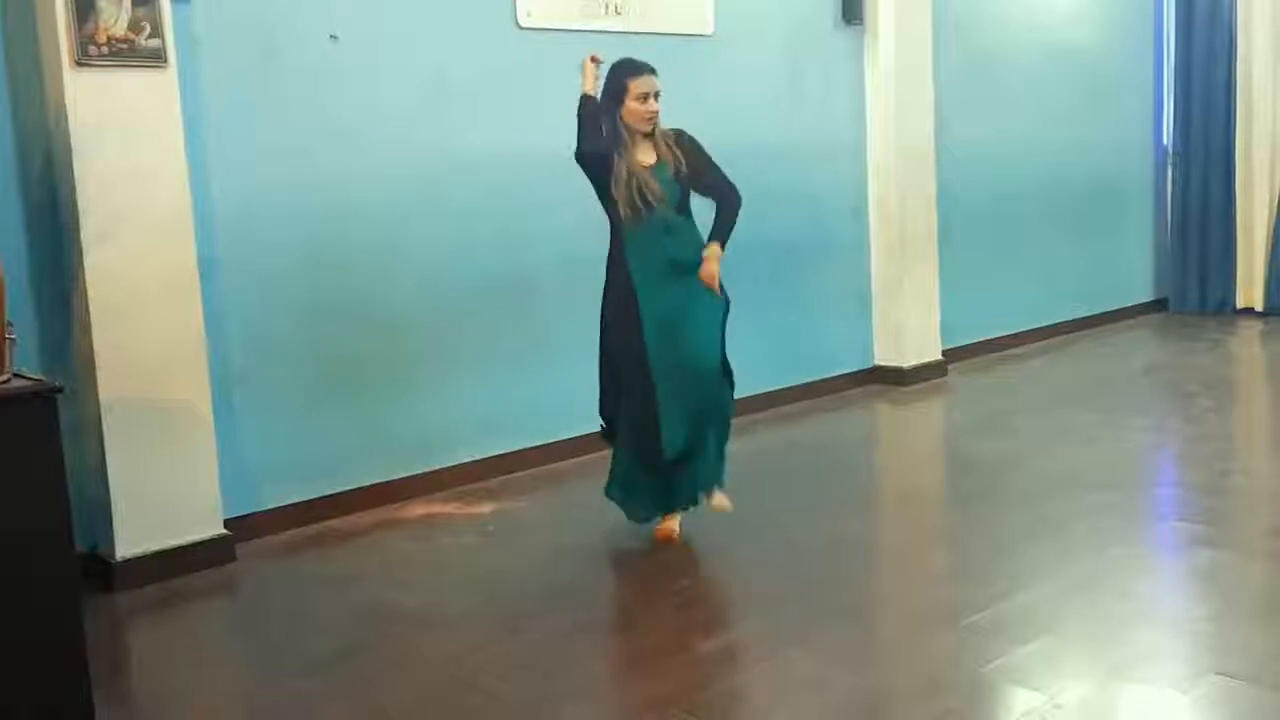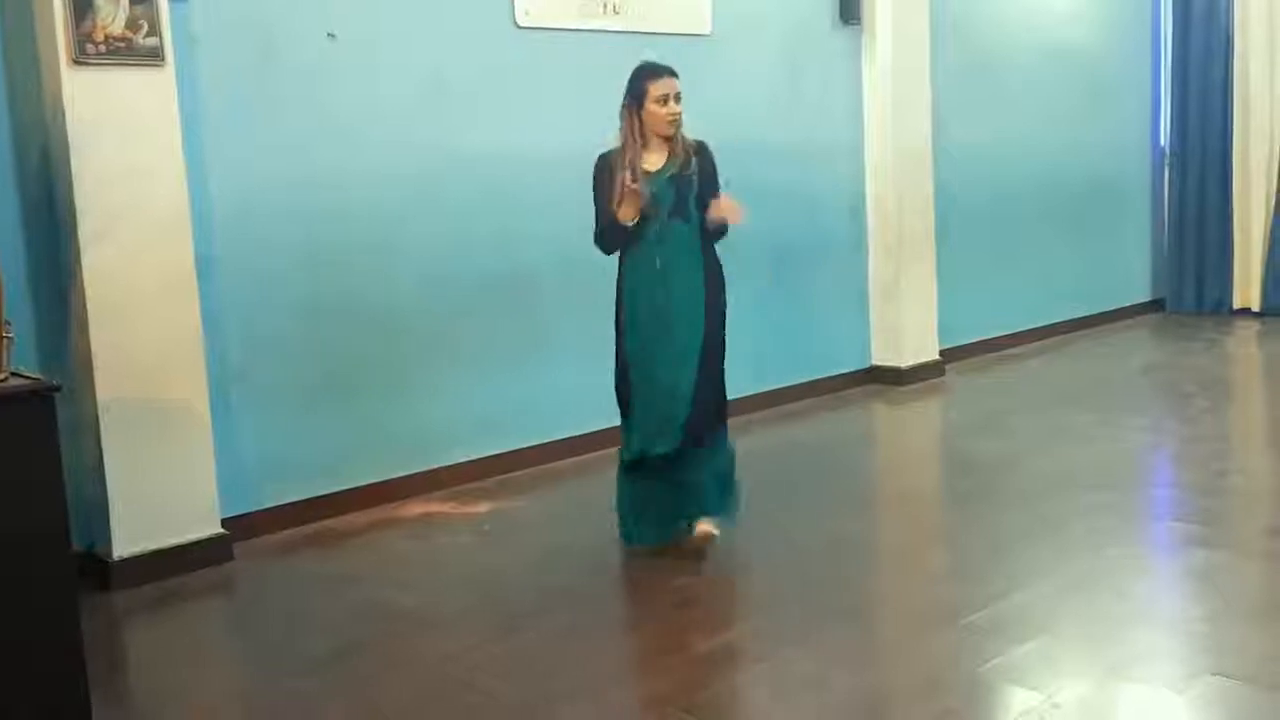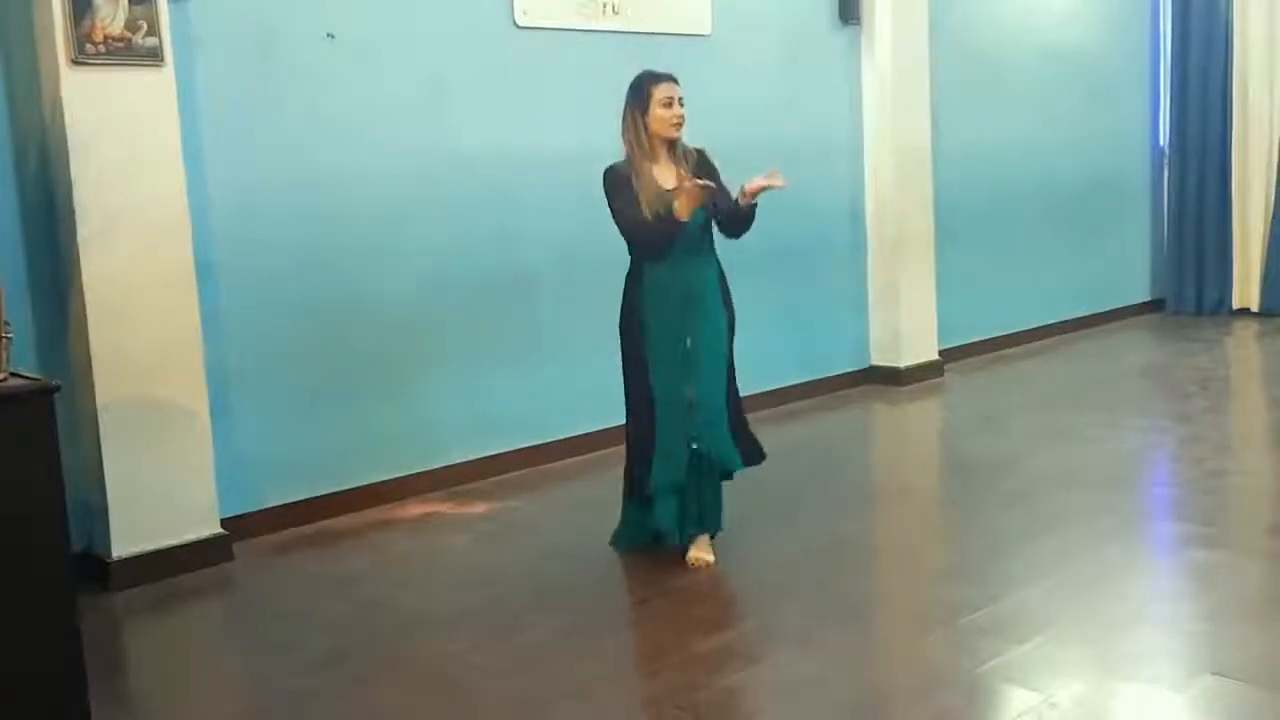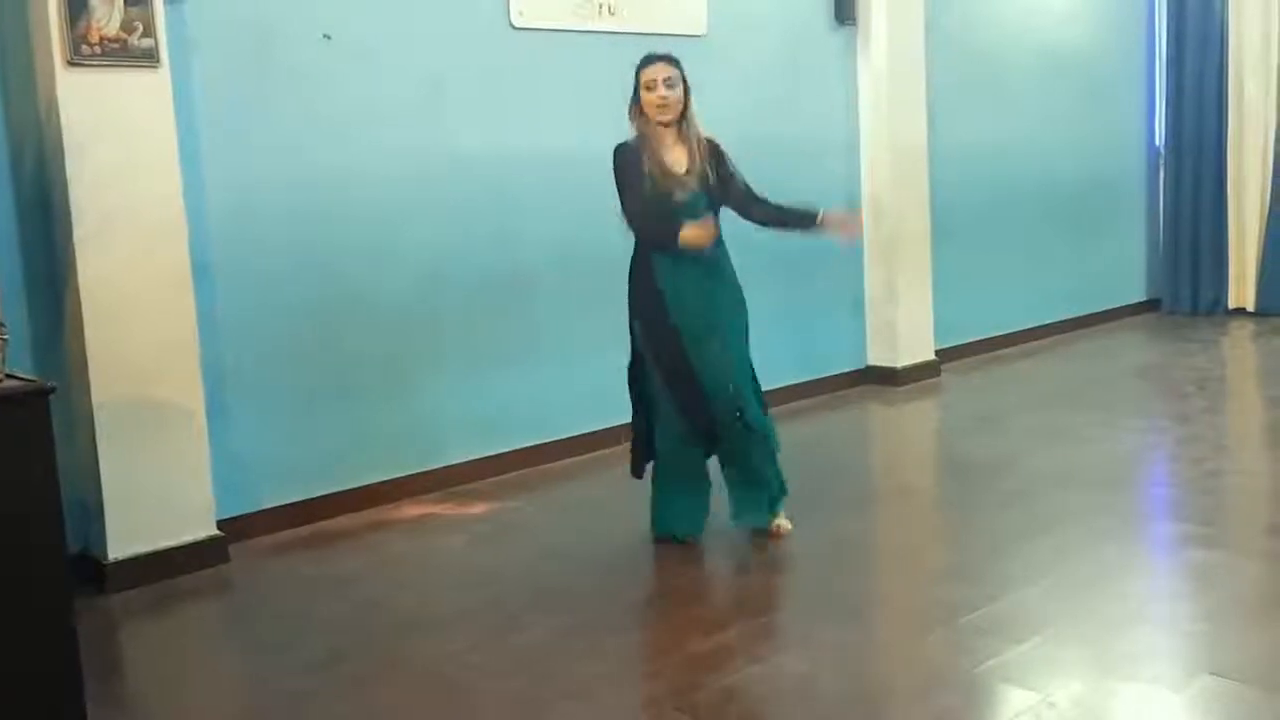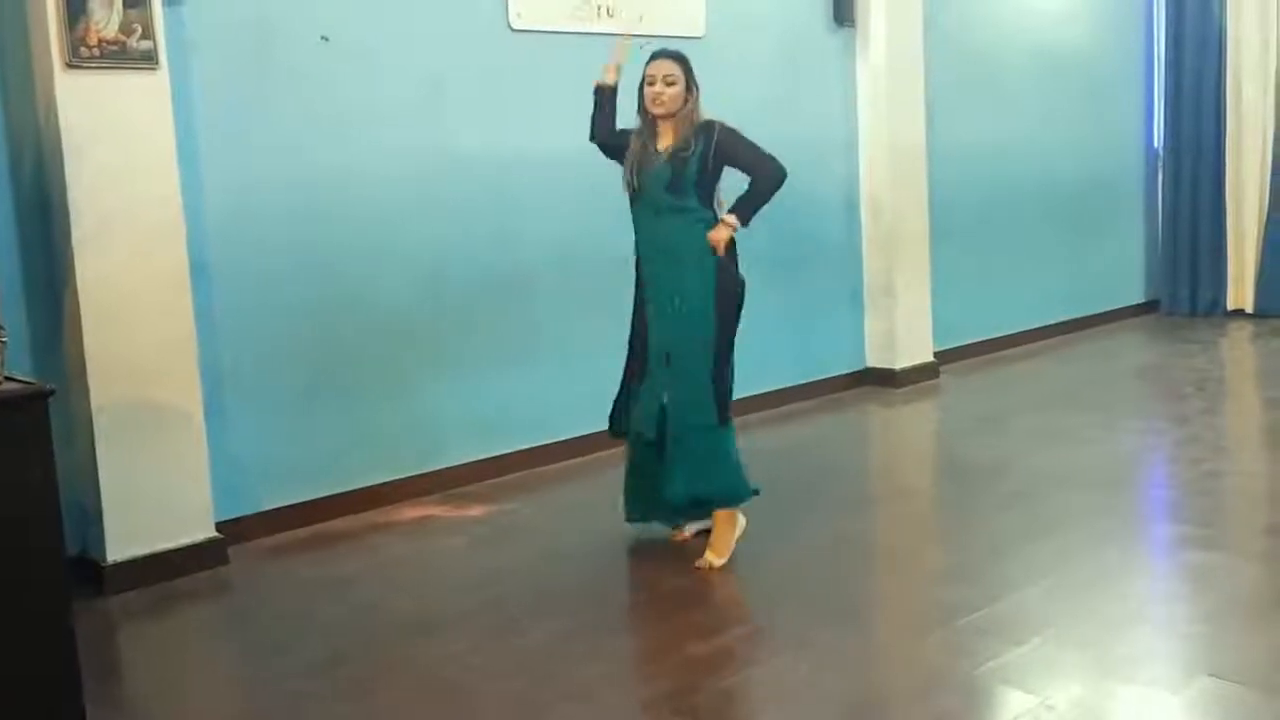
dt=0.5s
person 1, frame 1
left shoulder: (679, 145)
right shoulder: (606, 160)
left elbow: (726, 195)
right elbow: (587, 146)
left wrist: (715, 248)
right wrist: (589, 89)
left hip: (690, 274)
right hip: (636, 286)
left knee: (700, 369)
right knee: (646, 392)
left ankle: (704, 480)
right ankle: (664, 502)
person 1, frame 2
left shoulder: (696, 156)
right shoulder: (613, 165)
left elbow: (711, 230)
right elbow: (606, 241)
left wrist: (720, 215)
right wrist: (625, 213)
left hip: (694, 287)
right hip: (641, 294)
left knee: (688, 394)
right knee: (647, 398)
left ankle: (705, 506)
right ankle: (668, 514)
person 1, frame 3
left shoulder: (698, 162)
right shoulder: (620, 179)
left elbow: (732, 227)
right elbow: (645, 243)
left wrist: (746, 198)
right wrist: (681, 209)
left hip: (706, 304)
right hip: (653, 311)
left knee: (705, 414)
right knee: (661, 419)
left ankle: (699, 530)
right ankle: (657, 523)
person 1, frame 4
left shoulder: (707, 151)
right shoulder: (630, 156)
left elbow: (752, 207)
right elbow: (644, 225)
left wrist: (818, 220)
right wrist: (683, 233)
left hip: (714, 287)
right hip: (661, 296)
left knee: (735, 393)
right knee: (677, 402)
left ankle: (765, 504)
right ankle: (680, 517)
person 1, frame 5
left shoulder: (710, 137)
right shoulder: (637, 146)
left elbow: (772, 172)
right elbow: (601, 135)
left wrist: (731, 220)
right wrist: (608, 79)
left hip: (702, 277)
right hip: (656, 284)
left knee: (699, 388)
right knee: (663, 393)
left ankle: (725, 508)
right ankle: (691, 508)
